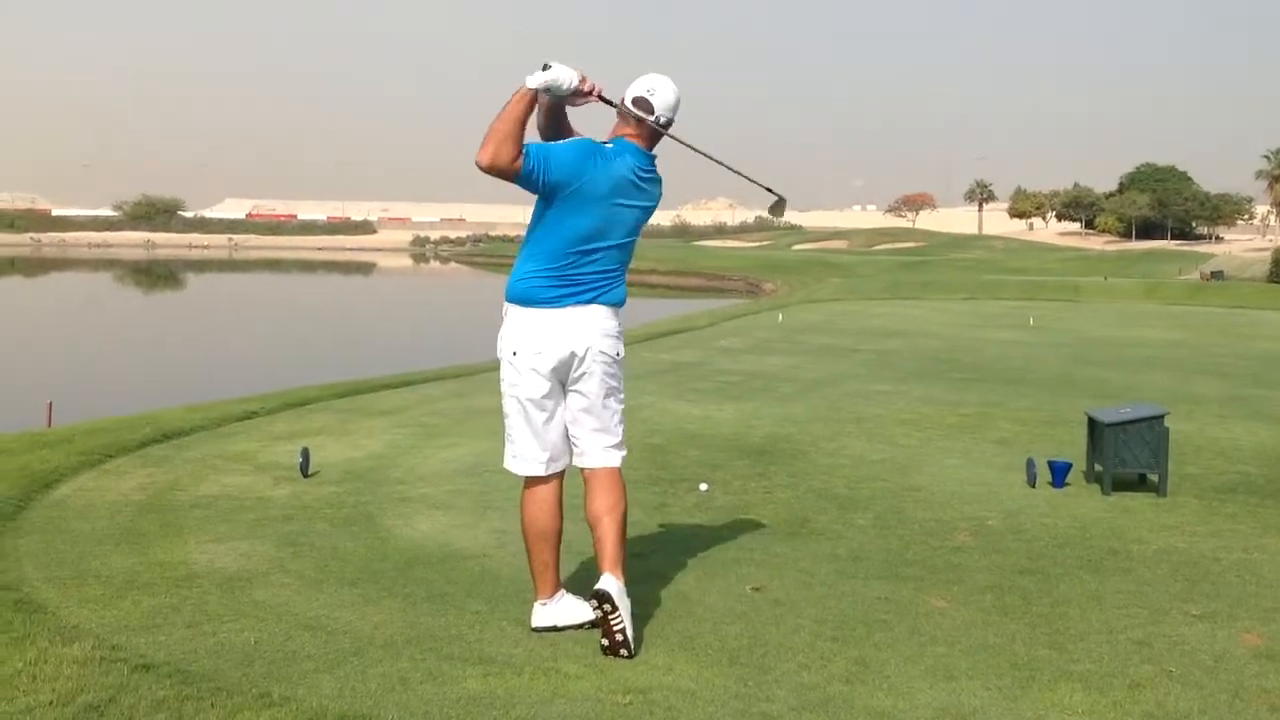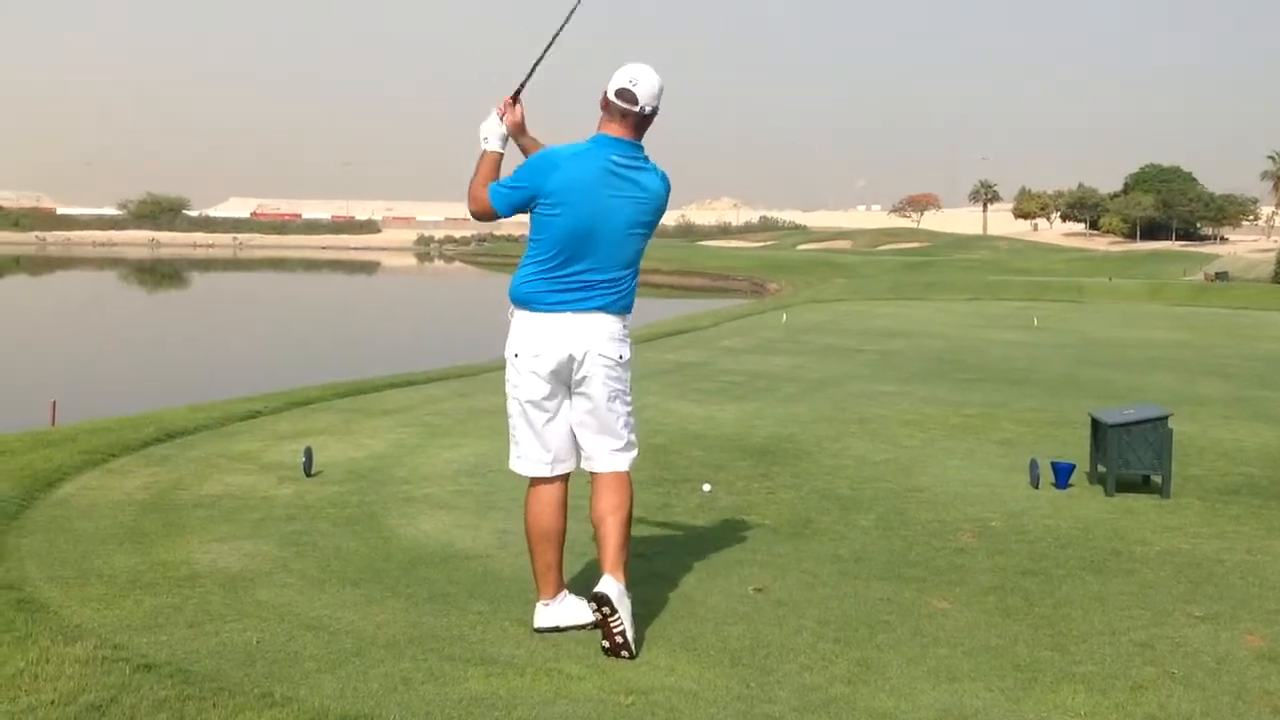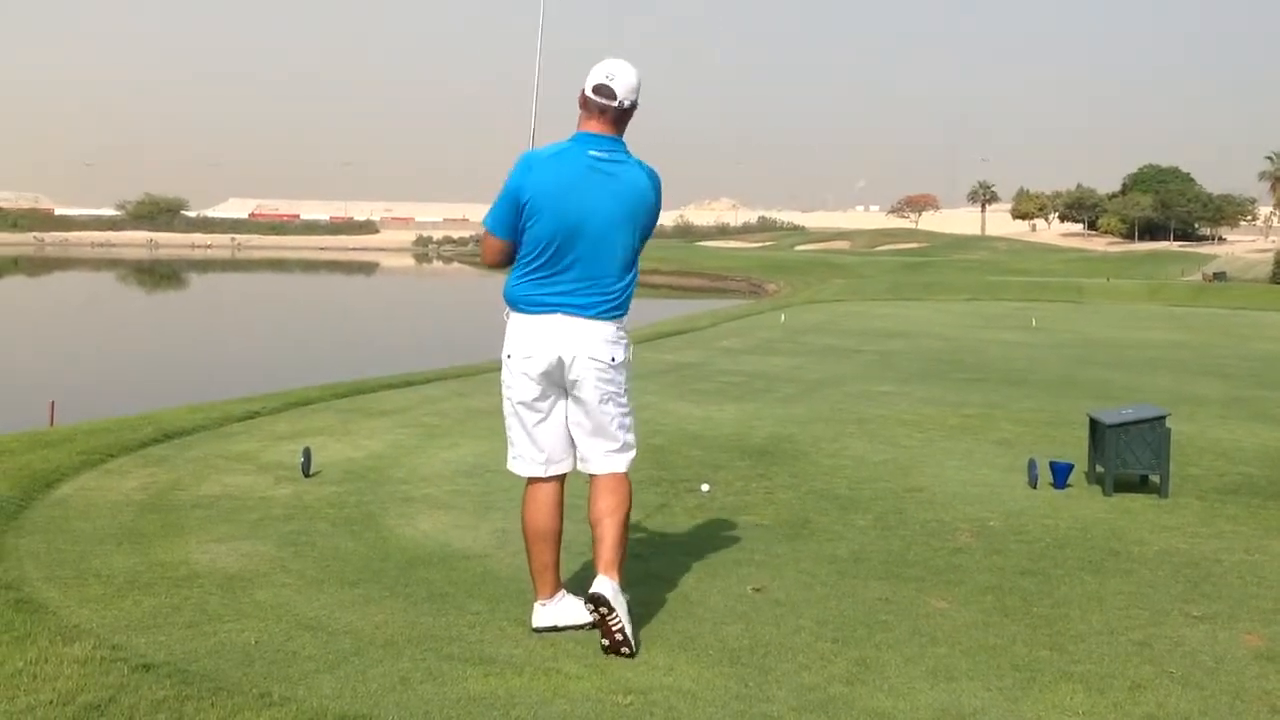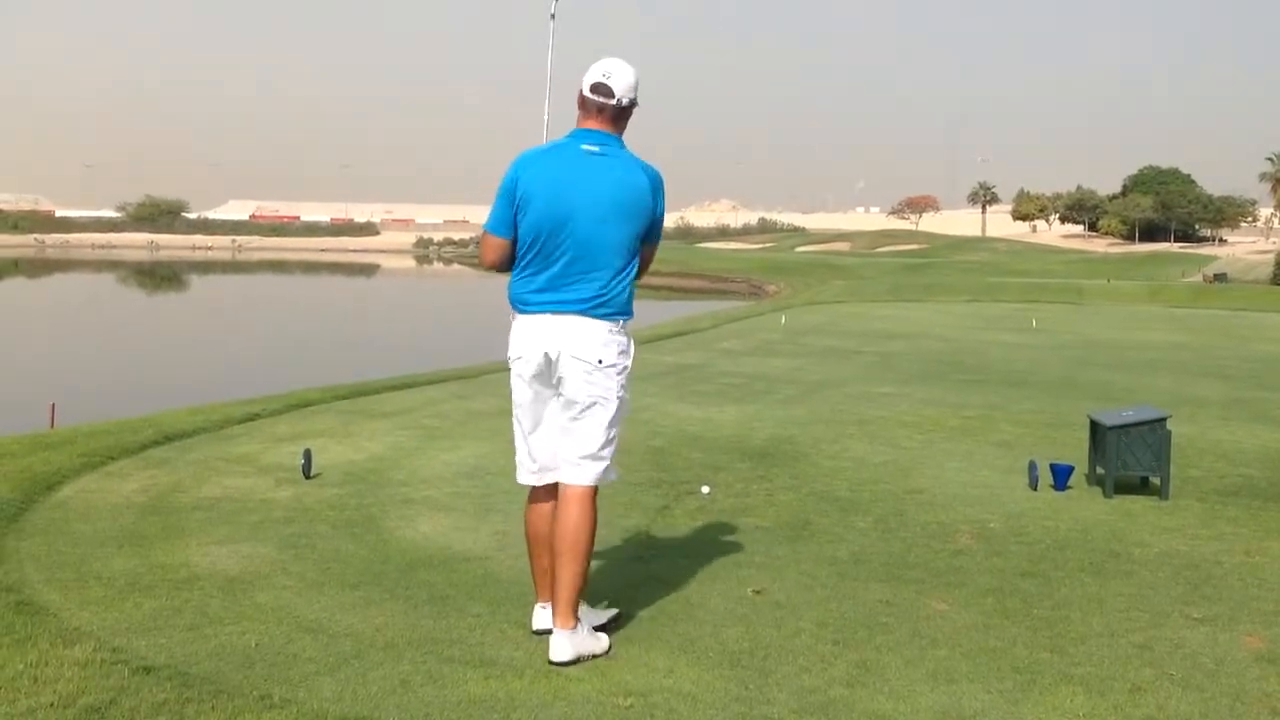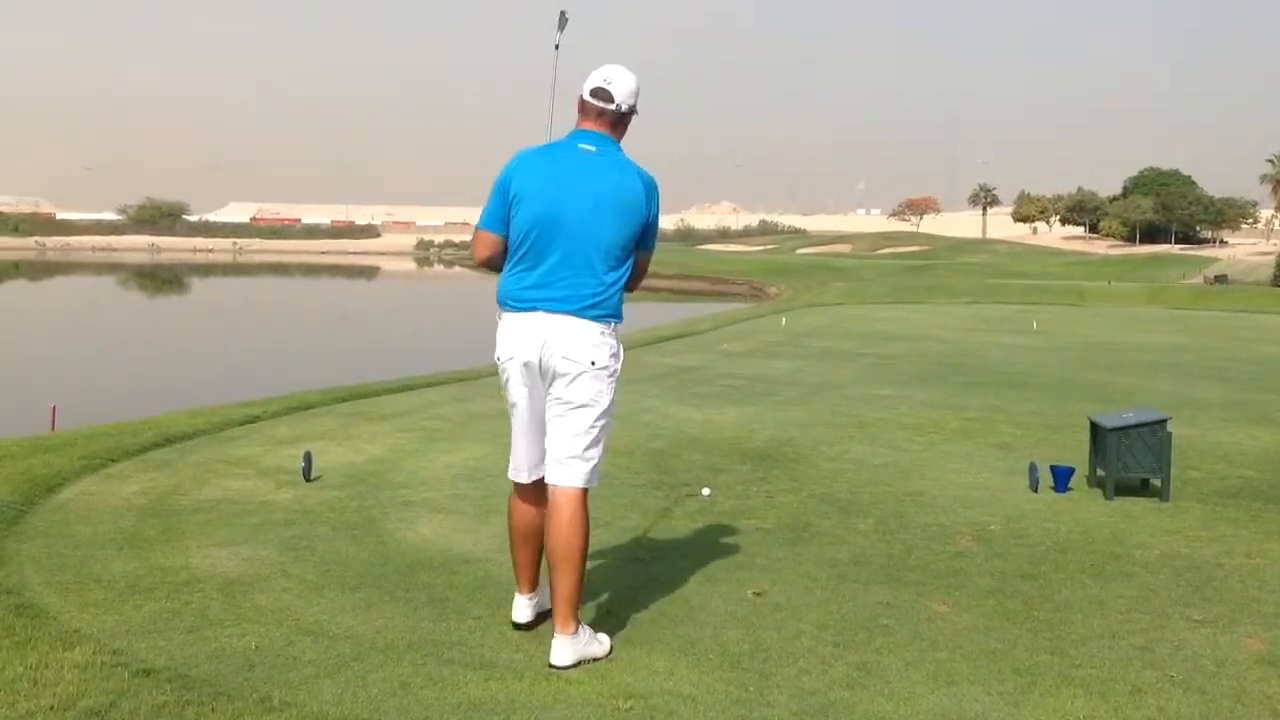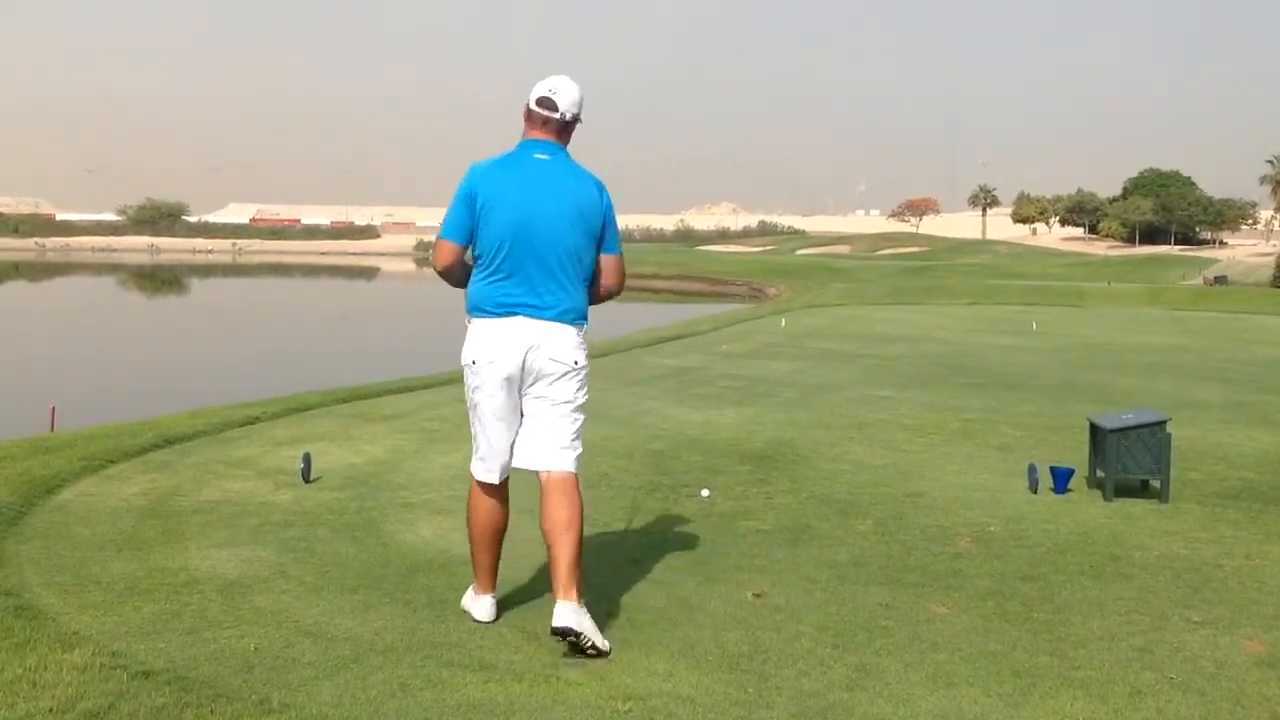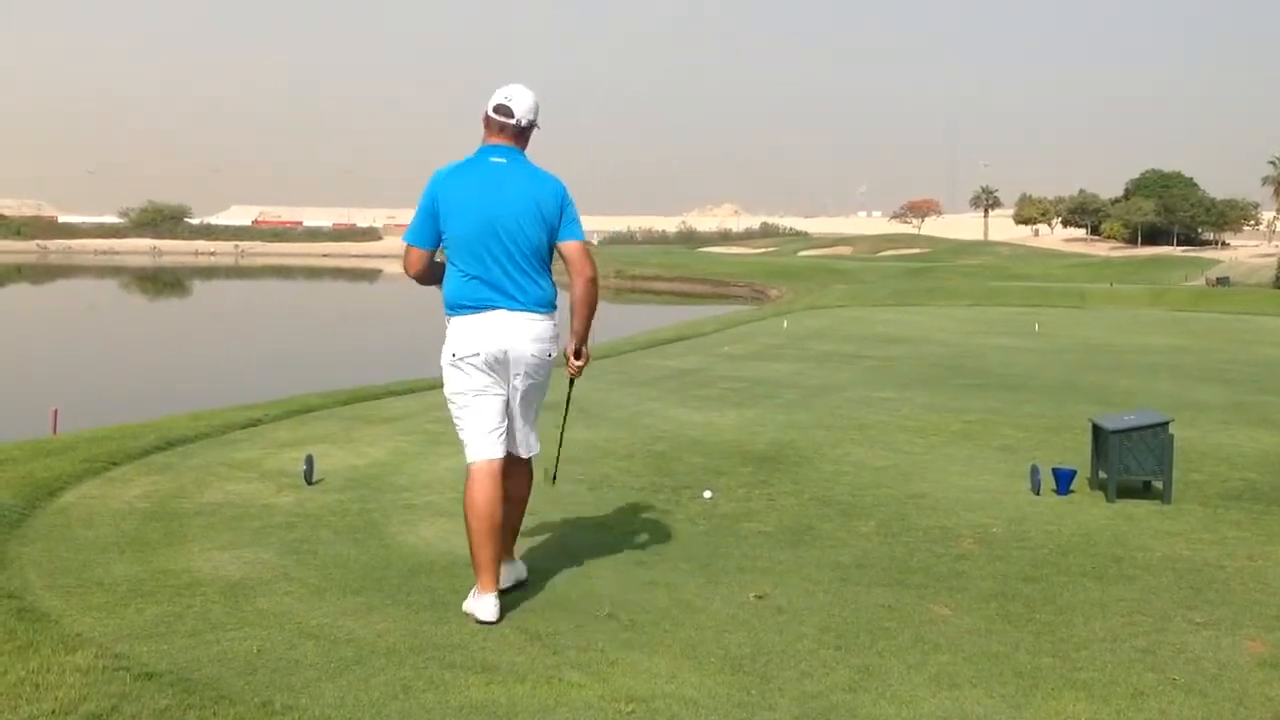
dt=0.4s
person 1, frame 1
left shoulder: (586, 162)
right shoulder: (649, 184)
left elbow: (492, 158)
left wrist: (539, 88)
right wrist: (555, 100)
left hip: (533, 329)
right hip: (596, 330)
left knee: (541, 471)
right knee: (602, 462)
left ankle: (548, 600)
right ankle: (610, 582)
person 1, frame 2
left shoulder: (553, 165)
right shoulder: (655, 186)
left elbow: (480, 205)
left wrist: (493, 141)
right wrist: (524, 137)
left hip: (537, 332)
right hip: (603, 335)
left knee: (546, 471)
right knee: (610, 464)
left ankle: (551, 601)
right ankle: (612, 583)
person 1, frame 3
left shoulder: (534, 168)
right shoulder: (645, 182)
left elbow: (492, 254)
left hip: (531, 334)
right hip: (598, 338)
left knee: (543, 472)
right knee: (609, 467)
left ankle: (548, 601)
right ankle: (607, 585)
person 1, frame 4
left shoulder: (529, 166)
right shoulder: (645, 180)
left elbow: (492, 257)
left hip: (532, 333)
right hip: (597, 339)
left knee: (541, 480)
right knee: (578, 482)
left ankle: (548, 605)
right ankle: (567, 629)
person 1, frame 5
left shoulder: (524, 164)
right shoulder: (640, 184)
left elbow: (484, 253)
left hip: (519, 331)
right hip: (586, 339)
left knee: (526, 473)
right knee: (569, 483)
left ankle: (526, 597)
right ankle: (568, 633)
person 1, frame 6
left shoulder: (483, 176)
right shoulder: (591, 189)
left elbow: (444, 262)
right elbow: (612, 282)
left hip: (492, 338)
right hip: (560, 341)
left knee: (491, 472)
right knee: (558, 469)
left ankle: (483, 592)
right ankle: (568, 602)
person 1, frame 7
left shoulder: (445, 182)
right shoulder: (550, 188)
left elbow: (416, 267)
right elbow: (584, 273)
right wrist: (580, 340)
left hip: (472, 333)
right hip: (533, 331)
left knee: (484, 460)
right knee: (518, 450)
left ankle: (486, 589)
right ankle: (507, 562)
